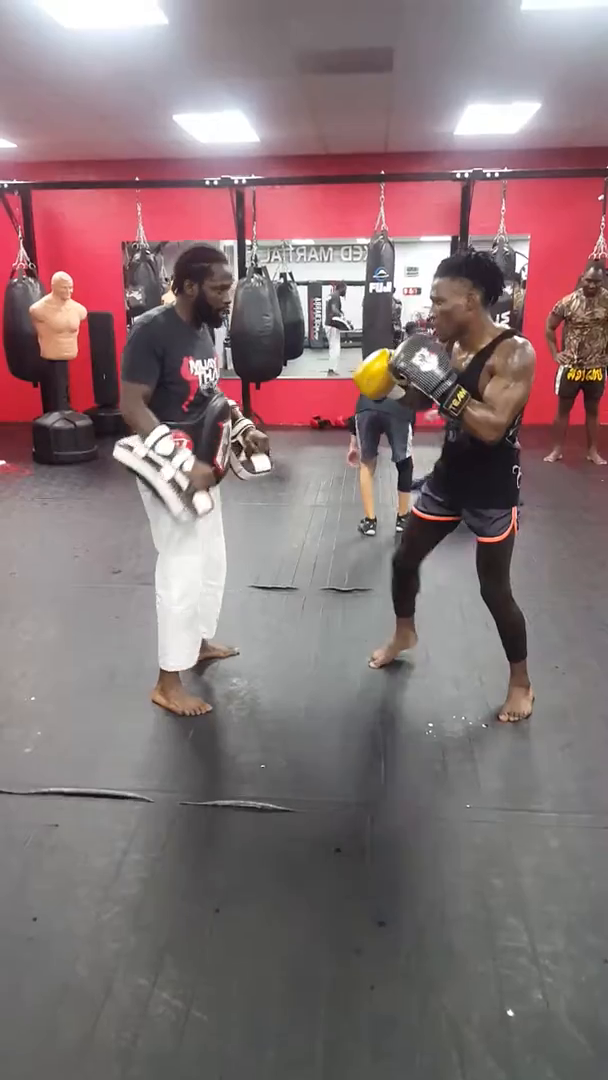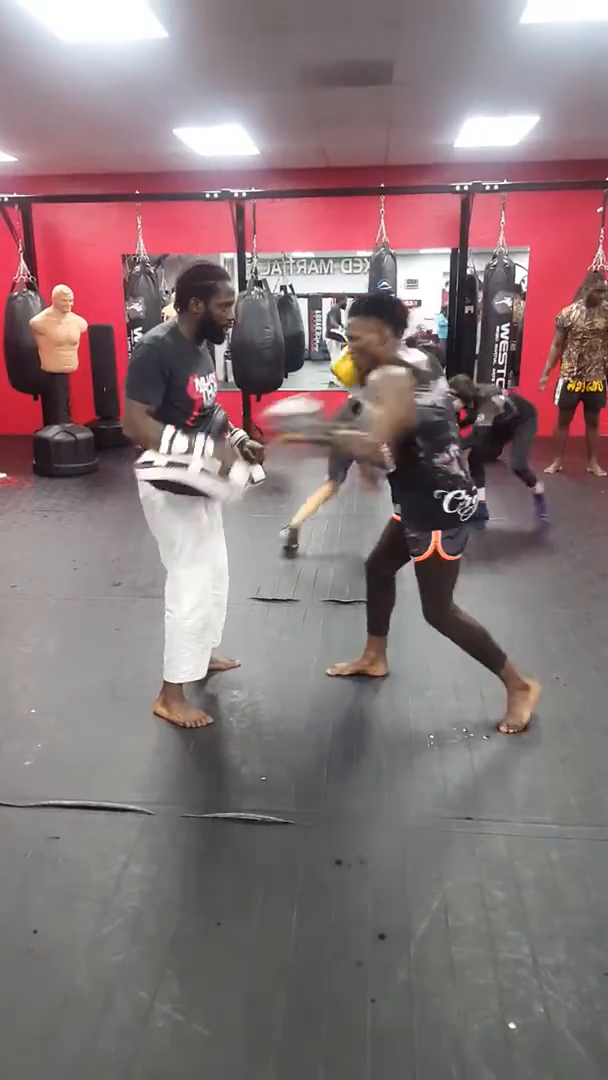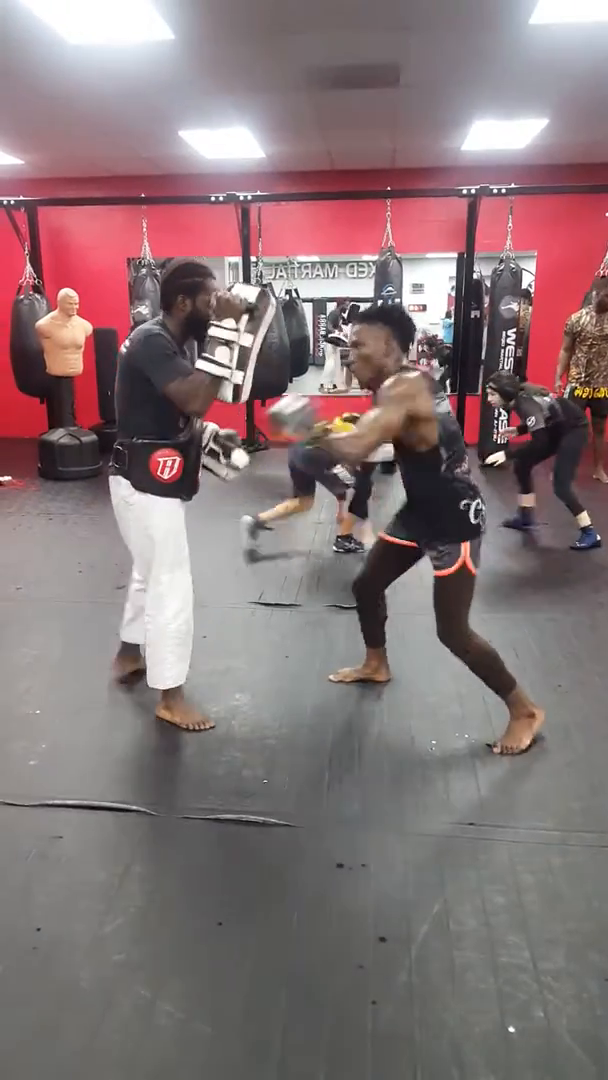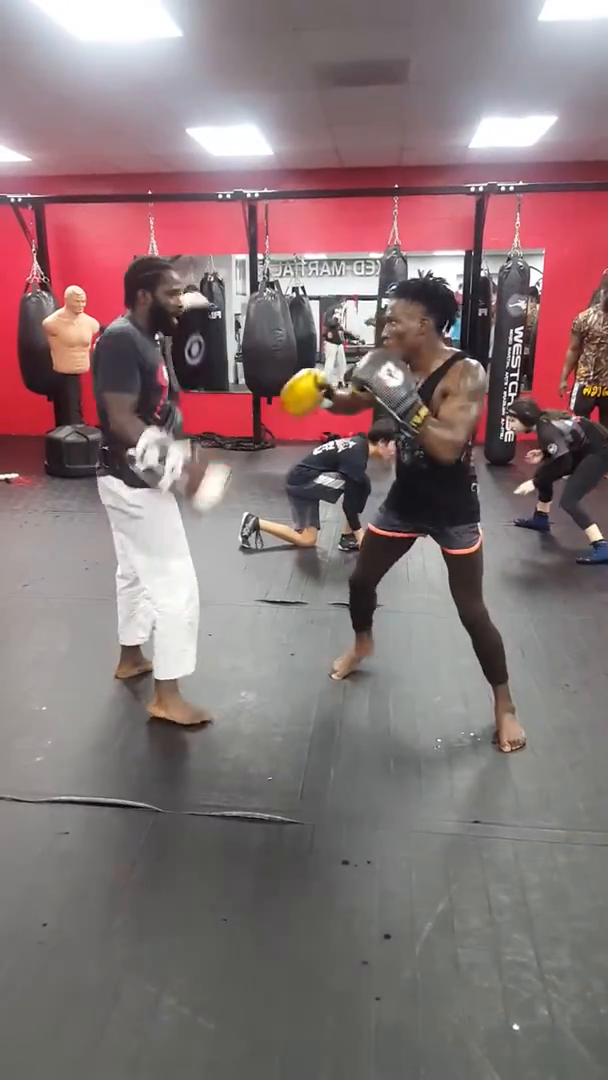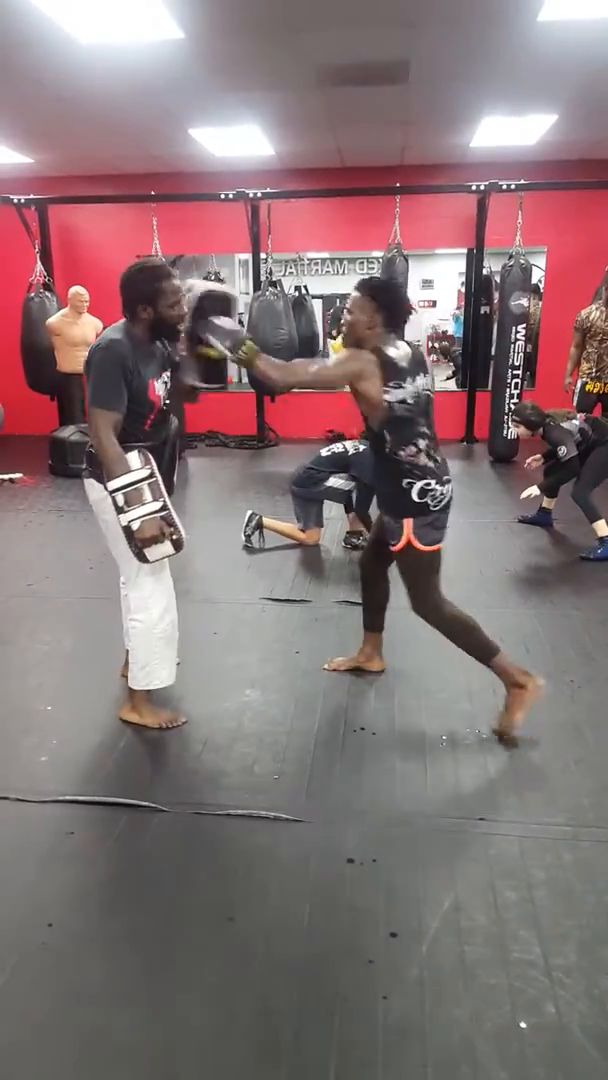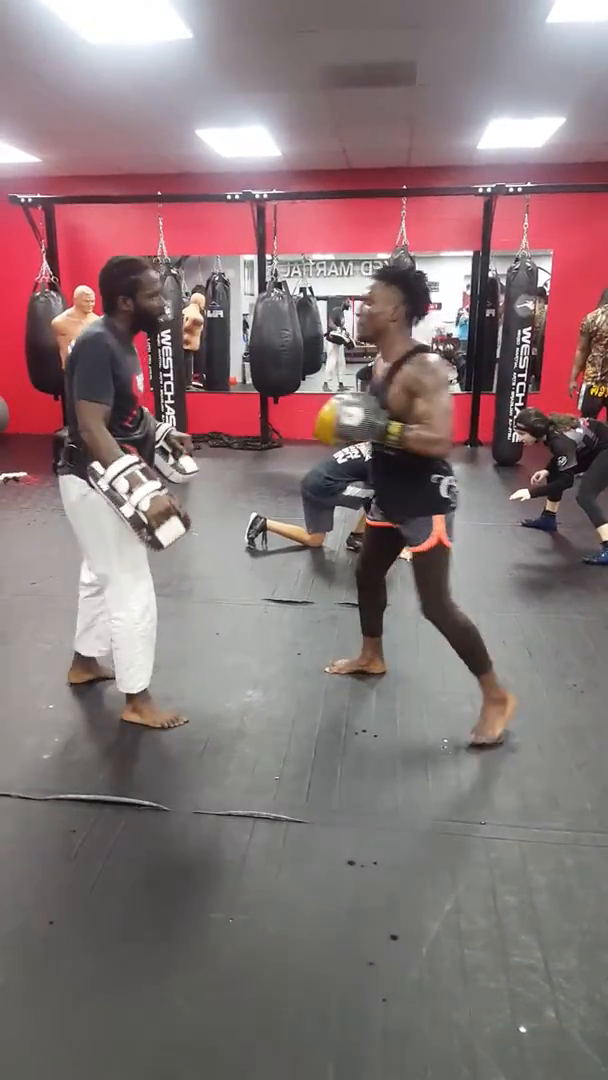
dt=0.5s
person 1, frame 1
left shoulder: (204, 328)
right shoulder: (152, 330)
right elbow: (132, 405)
left wrist: (243, 430)
left hip: (200, 465)
left knee: (211, 560)
right knee: (181, 570)
left ankle: (197, 641)
right ankle: (168, 682)
person 1, frame 2
left shoulder: (200, 344)
right shoulder: (157, 349)
right elbow: (135, 423)
left wrist: (238, 440)
right wrist: (202, 456)
left hip: (198, 482)
right hip: (171, 485)
left knee: (214, 572)
right knee: (192, 583)
left ankle: (202, 653)
right ankle: (171, 694)
person 1, frame 3
left shoulder: (165, 341)
right shoulder: (152, 342)
right elbow: (196, 400)
left wrist: (211, 433)
right wrist: (226, 332)
left hip: (150, 480)
right hip: (146, 485)
left knee: (150, 573)
right knee: (171, 589)
left ankle: (130, 654)
right ankle: (171, 698)
person 1, frame 4
left shoulder: (140, 337)
right shoulder: (121, 340)
left elbow: (151, 403)
right elbow: (123, 421)
left hip: (126, 477)
right hip: (135, 480)
left knee: (135, 569)
right knee: (175, 581)
left ankle: (131, 657)
right ankle: (166, 694)
person 1, frame 5
left shoulder: (150, 341)
right shoulder: (113, 352)
left elbow: (182, 390)
right elbow: (103, 436)
left knee: (139, 580)
right knee: (152, 590)
left ankle: (139, 658)
right ankle: (139, 701)
person 1, frame 6
left shoulder: (116, 339)
right shoulder: (98, 346)
right elbow: (92, 430)
right hip: (97, 485)
left knee: (100, 575)
right knee: (131, 590)
left ankle: (85, 661)
right ankle: (136, 700)
person 2, frame 1
left shoulder: (514, 353)
right shoulder: (450, 345)
left elbow: (491, 428)
right elbow: (421, 403)
left hip: (493, 489)
right hip: (448, 476)
left knee: (494, 591)
right knee: (405, 558)
left ankle: (520, 682)
right ankle: (404, 635)
person 2, frame 2
left shoulder: (387, 378)
right shoulder: (410, 369)
left elbow: (370, 447)
left hip: (440, 505)
right hip: (425, 497)
left knee: (439, 612)
right knee: (378, 566)
left ankle: (519, 686)
right ankle: (374, 657)
person 2, frame 3
left shoulder: (402, 388)
right shoulder: (401, 385)
left elbow: (354, 453)
left hip: (455, 520)
right hip: (421, 512)
left knee: (453, 633)
right knee: (366, 584)
left ankle: (524, 710)
right ankle: (376, 664)
person 2, frame 4
left shoulder: (466, 374)
right shoulder: (396, 366)
left elbow: (448, 448)
right elbow: (352, 403)
left wrist: (402, 401)
right wrist: (328, 392)
left hip: (454, 509)
right hip: (404, 499)
left knee: (472, 612)
right knee: (361, 579)
left ankle: (504, 705)
right ankle: (361, 645)
person 2, frame 5
left shoulder: (362, 365)
right shoulder: (412, 355)
left elbow: (285, 376)
left wrist: (236, 343)
left hip: (413, 493)
right hip: (423, 482)
left knee: (427, 601)
right knee: (373, 563)
left ankle: (516, 680)
right ankle: (371, 653)
person 2, frame 6
left shoulder: (424, 367)
right shoulder: (384, 362)
left elbow: (439, 441)
right elbow: (377, 415)
left wrist: (378, 426)
right wrist: (350, 416)
left hip: (426, 496)
right hip: (394, 493)
left knee: (436, 604)
right knee: (368, 571)
left ankle: (495, 693)
right ankle: (371, 656)
